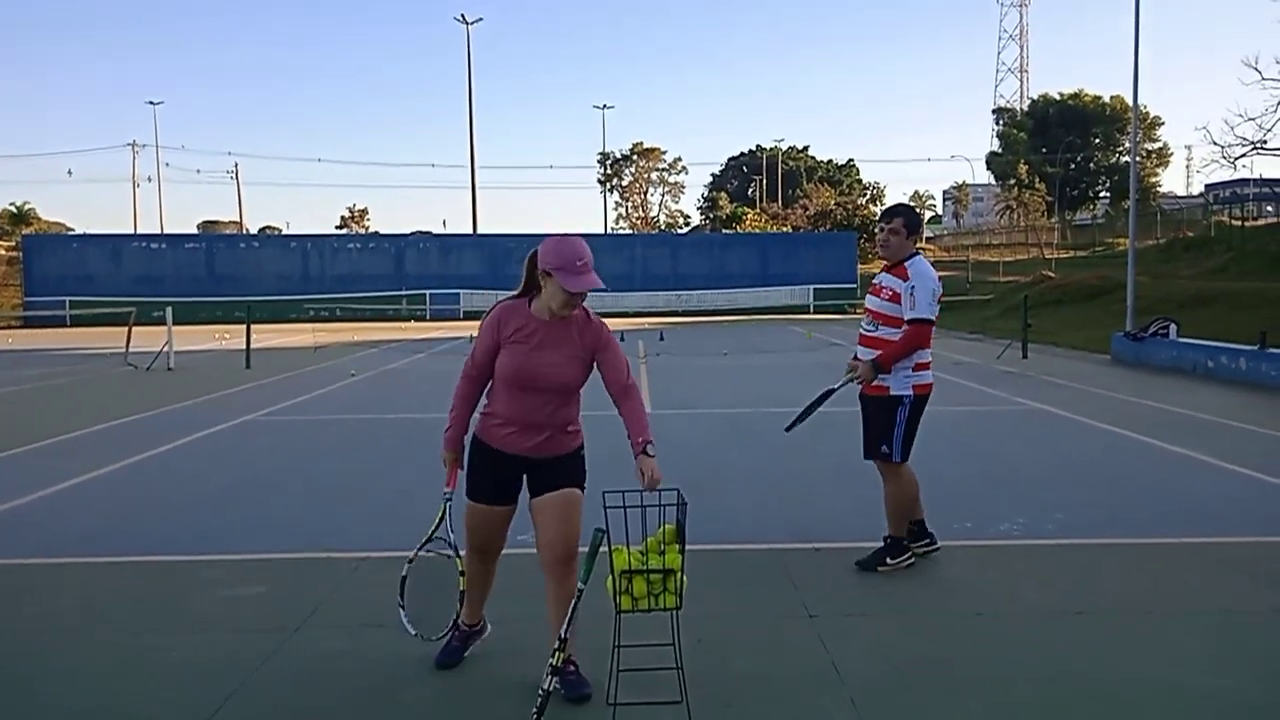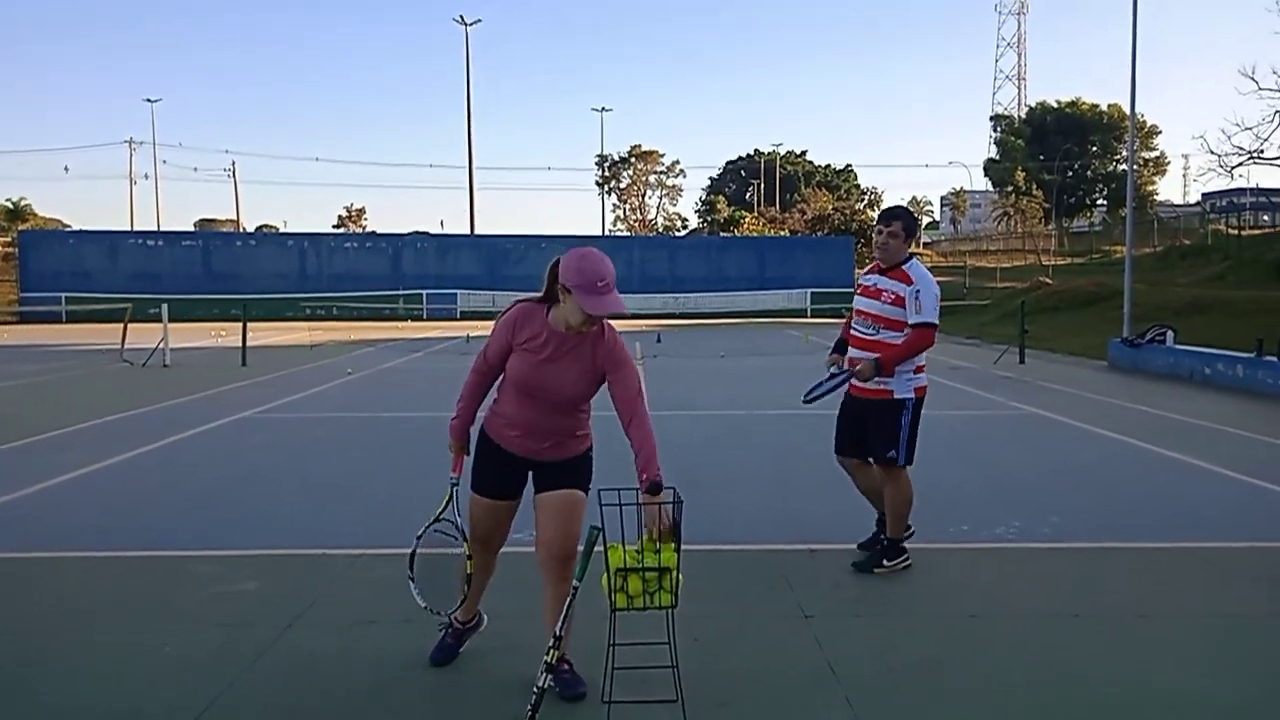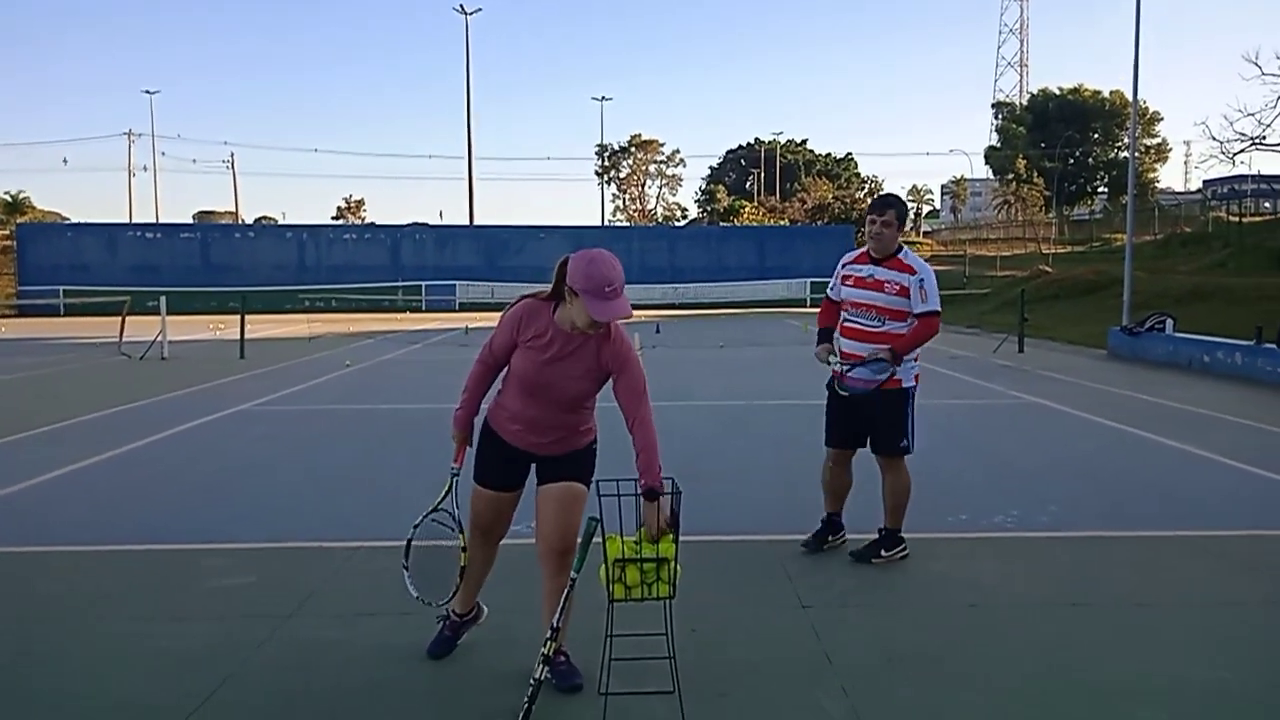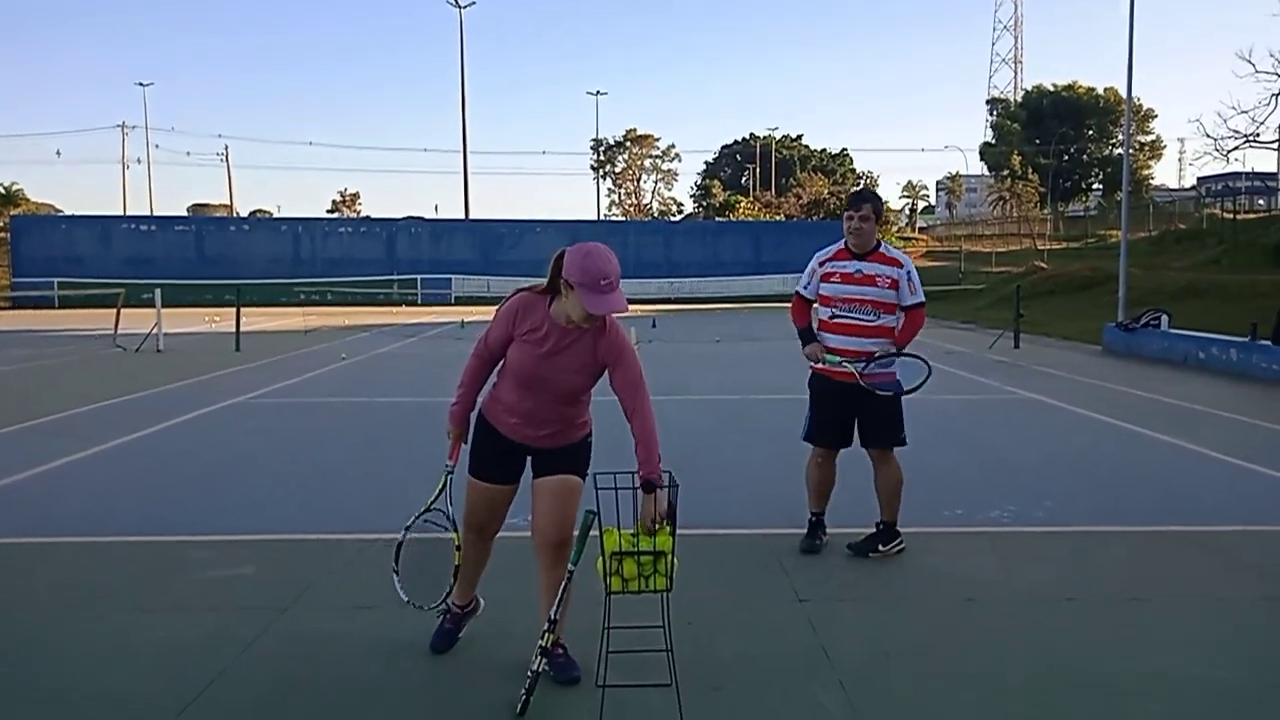
dt=0.2s
person 1, frame 1
left shoulder: (593, 331)
right shoulder: (505, 316)
left elbow: (625, 391)
right elbow: (472, 377)
left wrist: (643, 448)
right wrist: (453, 437)
left hip: (560, 454)
right hip: (493, 449)
left knee: (561, 557)
right knee: (481, 547)
left ankle: (563, 660)
right ankle: (470, 624)
person 1, frame 2
left shoulder: (609, 346)
right shoulder: (520, 319)
left elbow: (635, 415)
right elbow: (483, 371)
left wrist: (650, 486)
right wrist: (460, 427)
left hip: (567, 457)
right hip: (499, 446)
left knee: (559, 558)
right knee: (482, 541)
left ankle: (557, 658)
right ankle: (465, 619)
person 1, frame 3
left shoulder: (615, 346)
right shoulder: (526, 315)
left elbow: (639, 418)
right elbow: (489, 362)
left wrist: (652, 492)
right wrist: (464, 418)
left hip: (570, 451)
right hip: (503, 437)
left knee: (558, 550)
right knee: (483, 532)
left ankle: (554, 650)
right ankle: (463, 610)
person 1, frame 4
left shoulder: (610, 338)
right shoulder: (521, 308)
left elbow: (638, 409)
right elbow: (483, 357)
left wrist: (650, 486)
right wrist: (460, 414)
left hip: (566, 444)
right hip: (498, 431)
left knee: (555, 543)
right knee: (478, 527)
left ankle: (552, 643)
right ankle: (461, 605)
person 2, frame 1
left shoulder: (919, 277)
right shoulder: (886, 272)
left elbow: (918, 334)
left wrist: (877, 365)
right wrist: (861, 359)
left hip: (900, 389)
right hip: (878, 386)
left knee: (890, 463)
right knee: (889, 462)
left ankle: (898, 546)
right ankle: (918, 533)
person 2, frame 2
left shoulder: (919, 282)
right shoulder: (868, 274)
left elbow: (924, 336)
left wrist: (879, 364)
right wrist: (839, 350)
left hip: (897, 392)
right hip: (858, 389)
left knee: (890, 467)
right knee: (849, 458)
left ankle: (894, 548)
right ankle: (893, 523)
person 2, frame 3
left shoulder: (916, 271)
right shoulder: (848, 264)
left elbow: (929, 323)
right elbow: (830, 305)
left wrist: (893, 352)
right wrist: (824, 340)
left hip: (893, 383)
left knee: (890, 459)
right knee: (836, 453)
left ankle: (892, 539)
right ankle: (831, 523)
person 2, frame 4
left shoulder: (899, 265)
right shoulder: (823, 260)
left elbow: (916, 312)
right elbow: (800, 303)
left wrist: (897, 345)
right wrist: (808, 340)
right hip: (829, 375)
left knee: (882, 453)
right knee: (822, 451)
left ankle: (888, 531)
right ankle: (816, 523)
